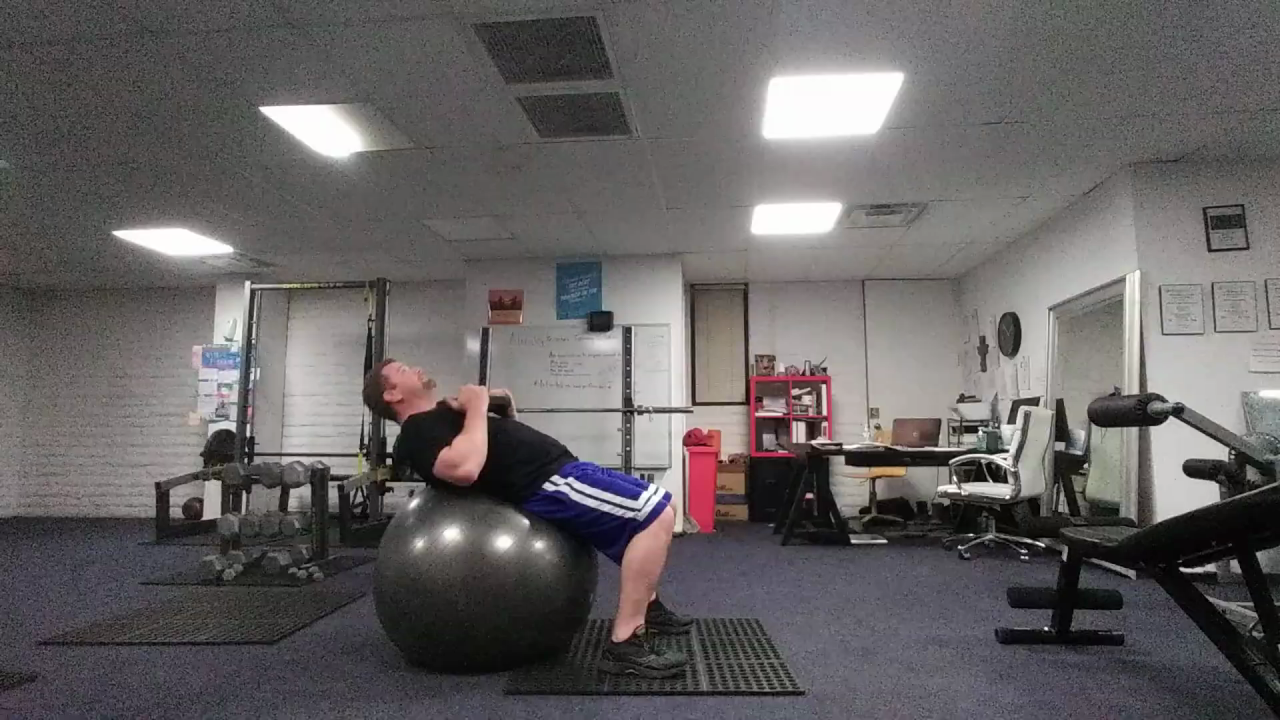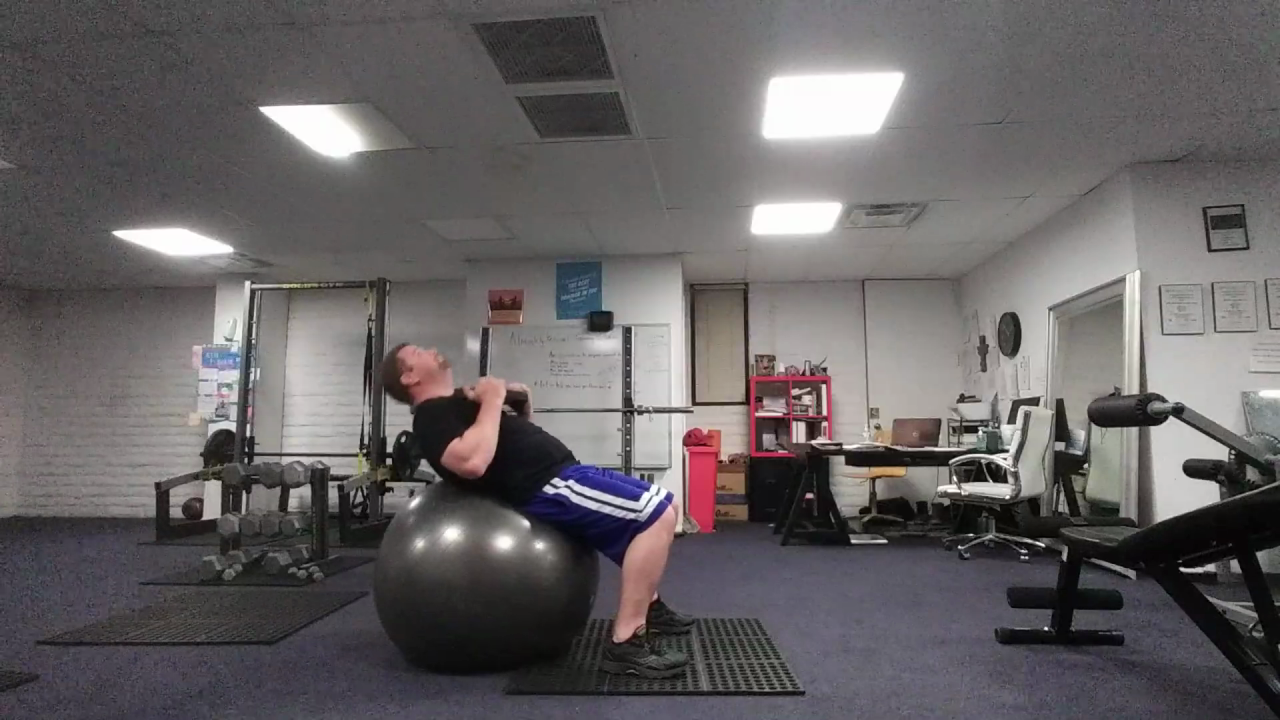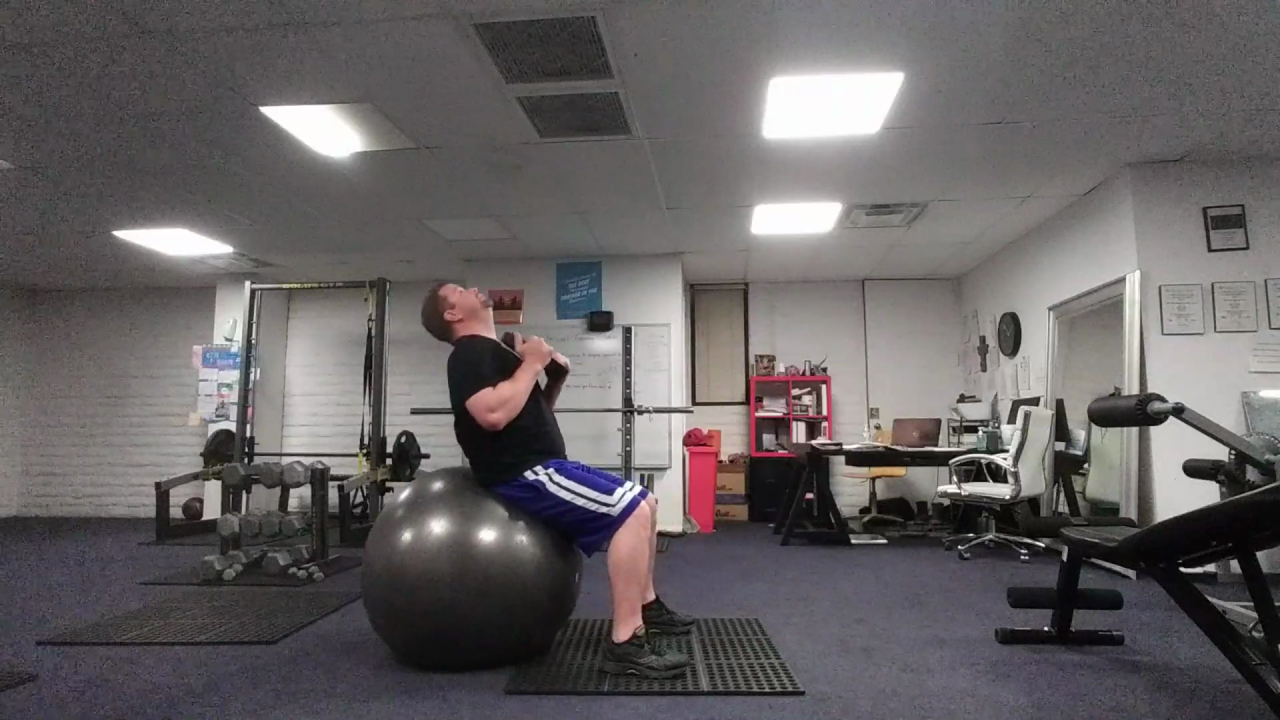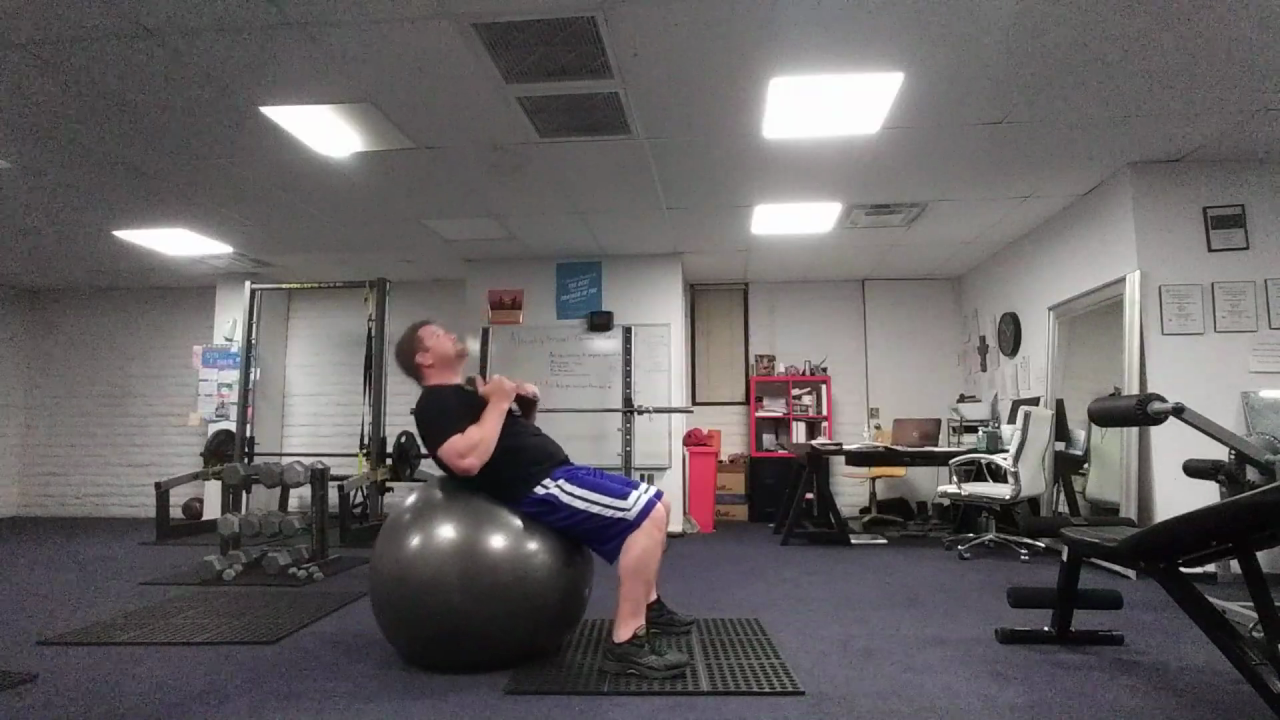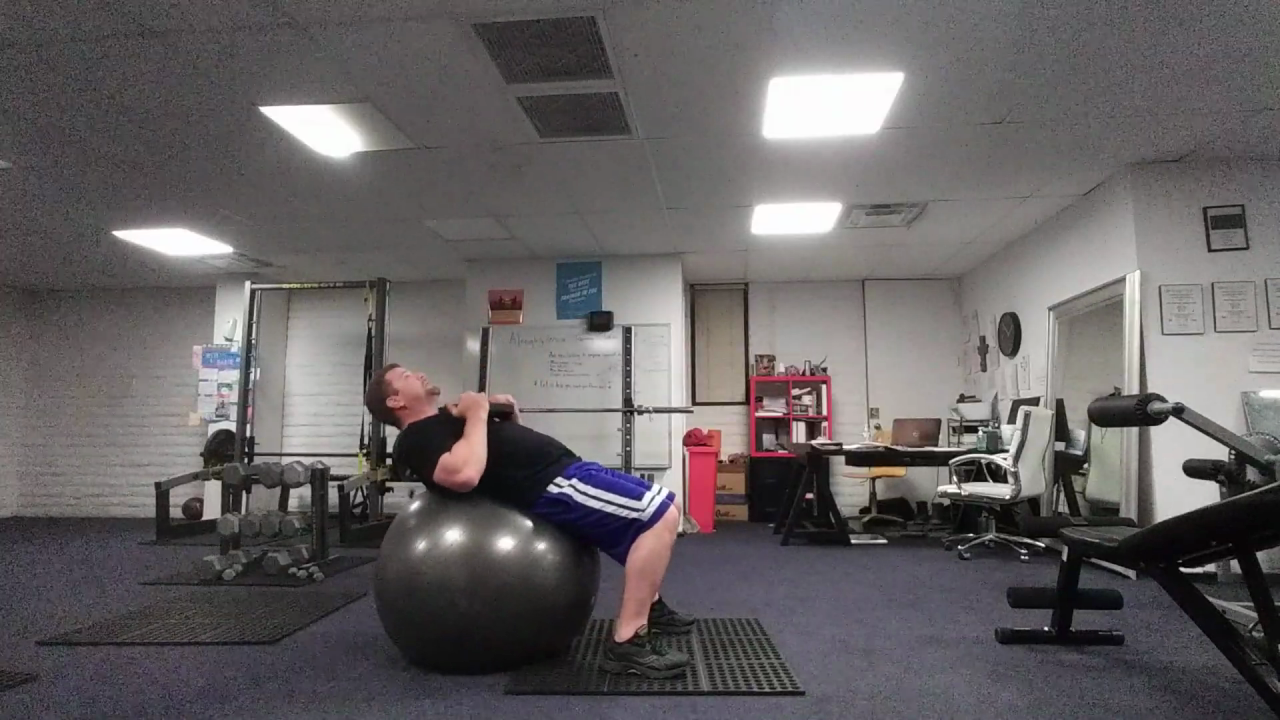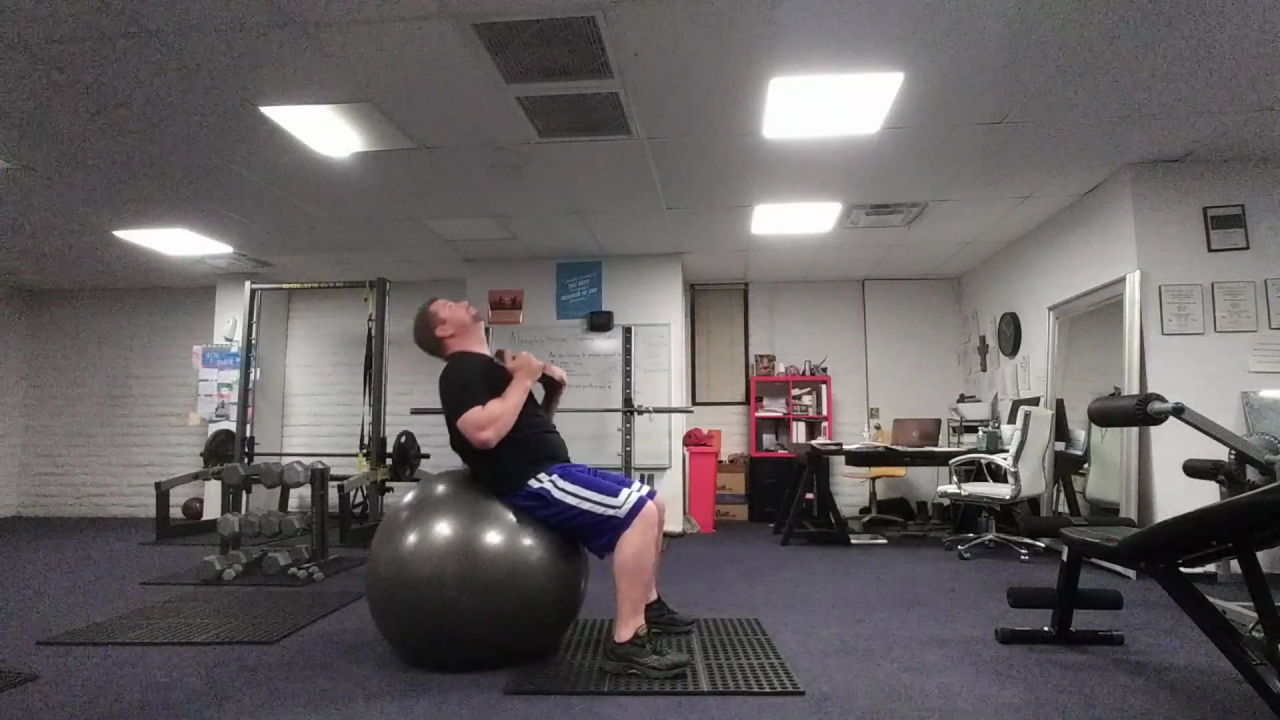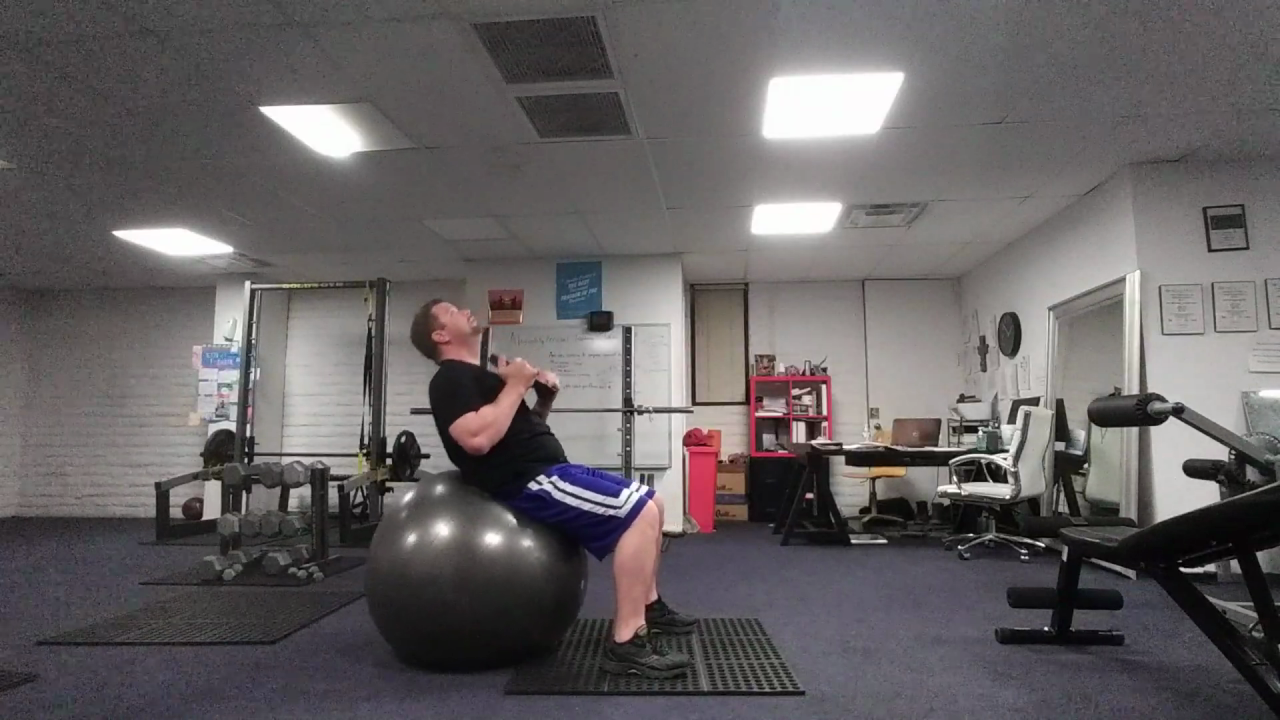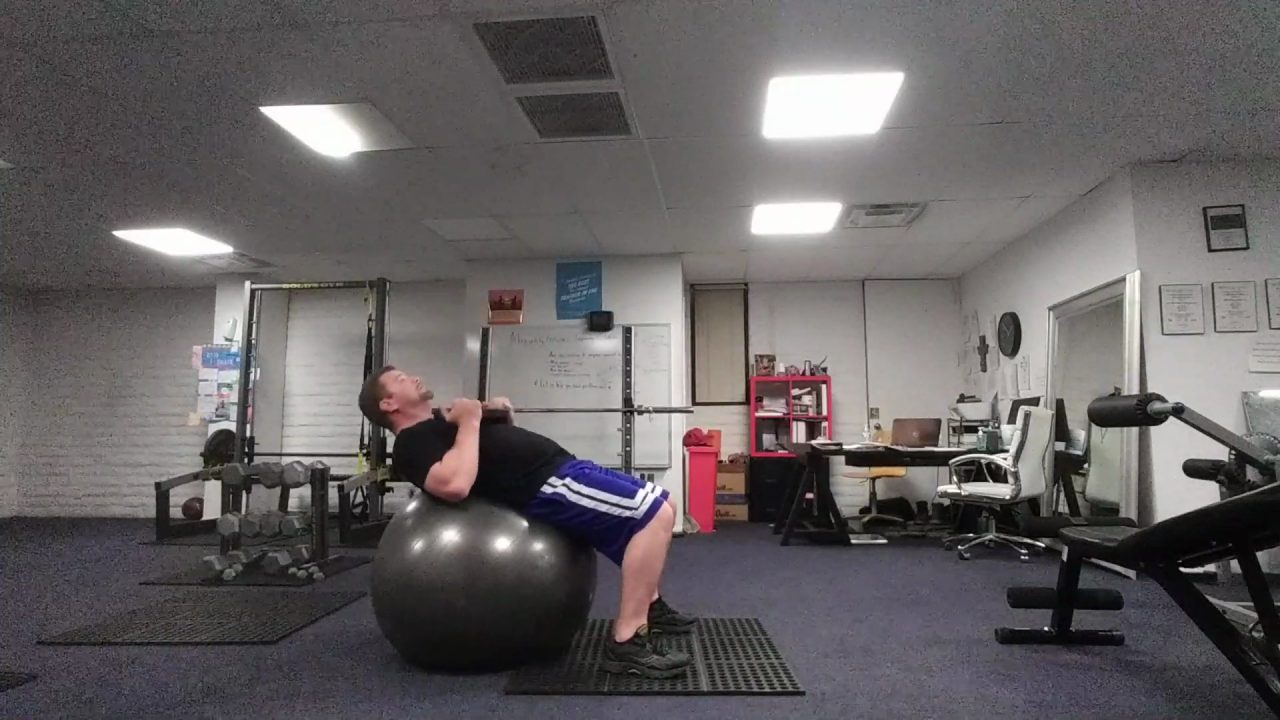
dt=0.7s
person 1, frame 1
left shoulder: (436, 420)
right shoulder: (417, 433)
right elbow: (465, 468)
left wrist: (506, 411)
right wrist: (477, 407)
left hip: (556, 471)
right hip: (548, 484)
left knee: (651, 509)
right knee: (658, 515)
left ankle: (647, 608)
right ankle: (626, 644)
person 1, frame 2
left shoulder: (453, 406)
right shoulder: (432, 416)
right elbow: (473, 461)
left wrist: (522, 407)
right wrist: (492, 400)
left hip: (559, 474)
right hip: (549, 487)
left knee: (653, 511)
right knee: (660, 513)
left ankle: (649, 608)
right ankle: (627, 644)
person 1, frame 3
left shoulder: (490, 352)
right shoulder: (471, 353)
right elbow: (493, 414)
left wrist: (555, 378)
right wrist: (532, 365)
left hip: (542, 466)
right hip: (525, 475)
left knee: (643, 504)
right knee: (632, 512)
left ankle: (647, 606)
right ankle: (627, 644)
person 1, frame 4
left shoulder: (459, 395)
right shoulder: (436, 404)
right elbow: (467, 459)
left wrist: (526, 409)
right wrist: (499, 402)
left hip: (553, 475)
right hip: (537, 488)
left knee: (650, 507)
right knee: (650, 514)
left ankle: (649, 607)
right ankle: (626, 644)
person 1, frame 5
left shoulder: (440, 424)
right shoulder: (418, 439)
right elbow: (465, 474)
left wrist: (510, 416)
right wrist: (477, 413)
left hip: (562, 472)
right hip: (551, 485)
left knee: (657, 508)
right knee: (663, 514)
left ankle: (649, 608)
right ankle: (627, 644)
person 1, frame 6
left shoulder: (485, 367)
right shoulder: (462, 372)
right elbow: (485, 432)
left wrist: (553, 392)
right wrist: (522, 378)
left hip: (550, 472)
right hip: (533, 482)
left knee: (648, 507)
right knee: (641, 513)
left ankle: (649, 606)
right ankle: (627, 644)
person 1, frame 7
left shoulder: (471, 376)
right shoulder: (451, 379)
right elbow: (477, 439)
left wrist: (544, 398)
right wrist: (515, 386)
left hip: (548, 472)
right hip: (532, 484)
left knee: (649, 506)
right knee: (643, 513)
left ankle: (650, 606)
right ankle: (627, 644)
person 1, frame 8
left shoulder: (433, 429)
right shoulder: (413, 443)
right elbow: (455, 484)
left wrist: (502, 418)
right wrist: (468, 422)
left hip: (558, 471)
right hip: (547, 484)
left knee: (654, 509)
right knee: (657, 515)
left ankle: (650, 607)
right ankle: (627, 642)
